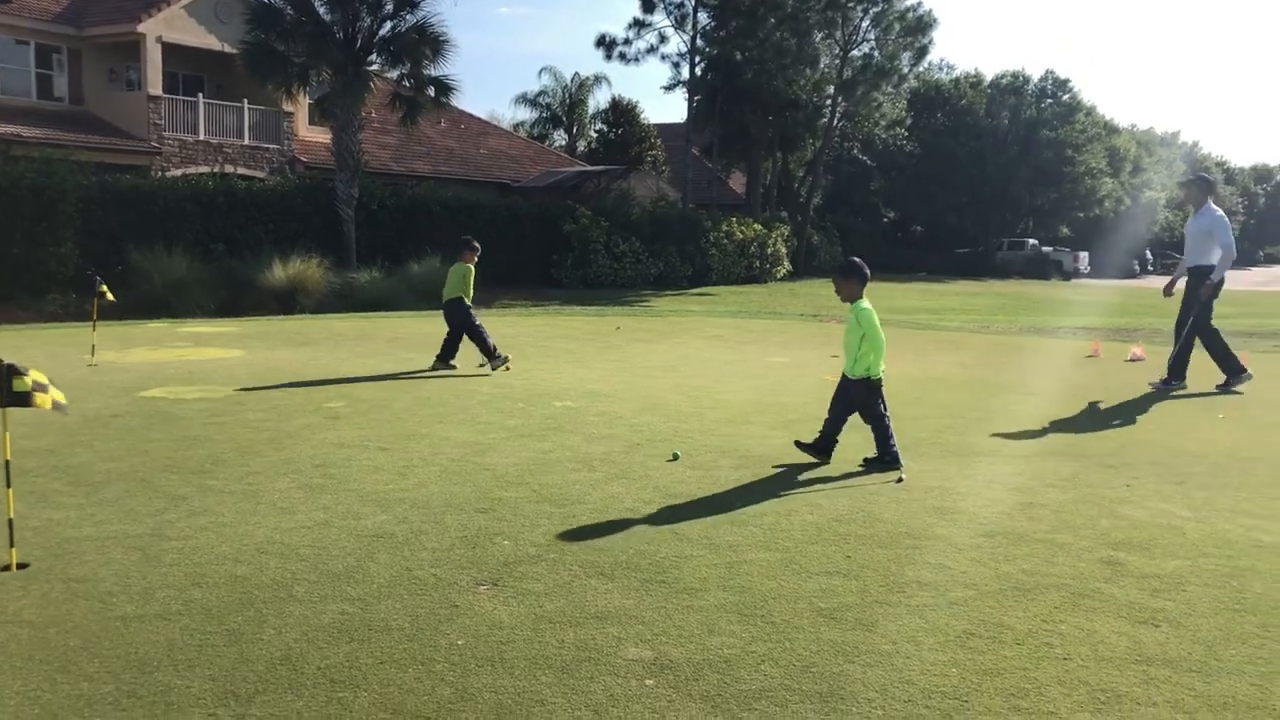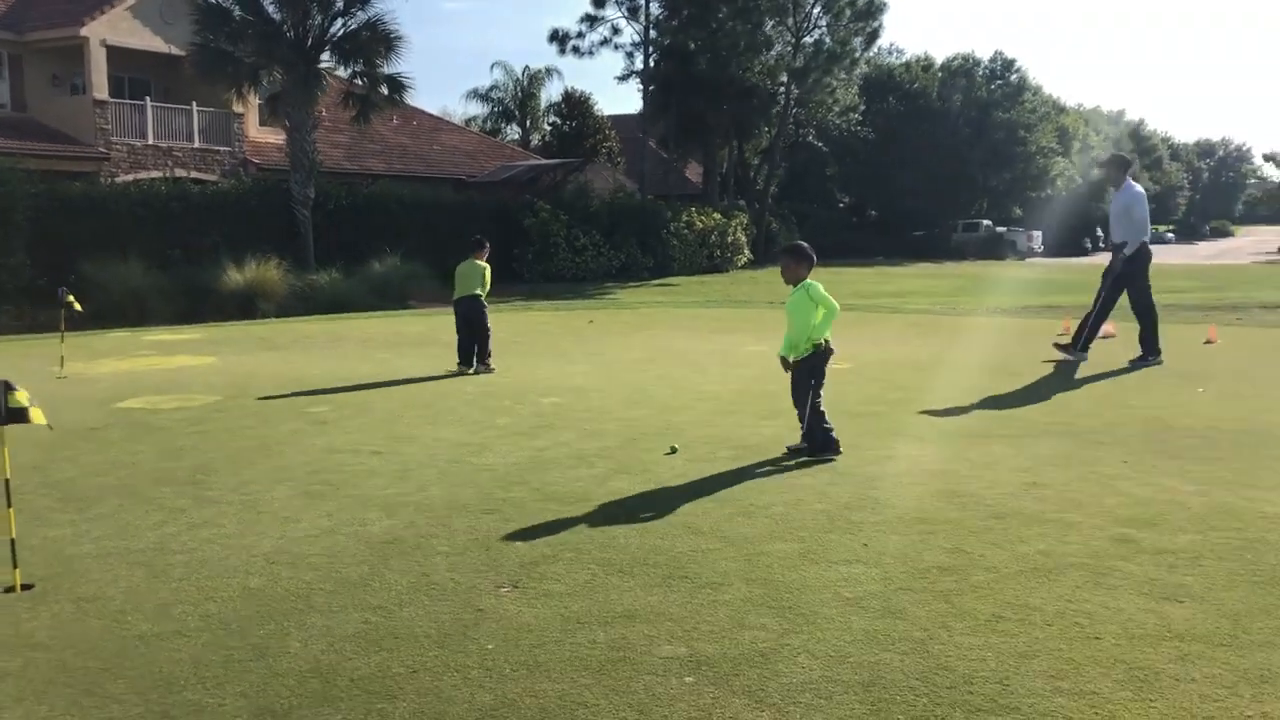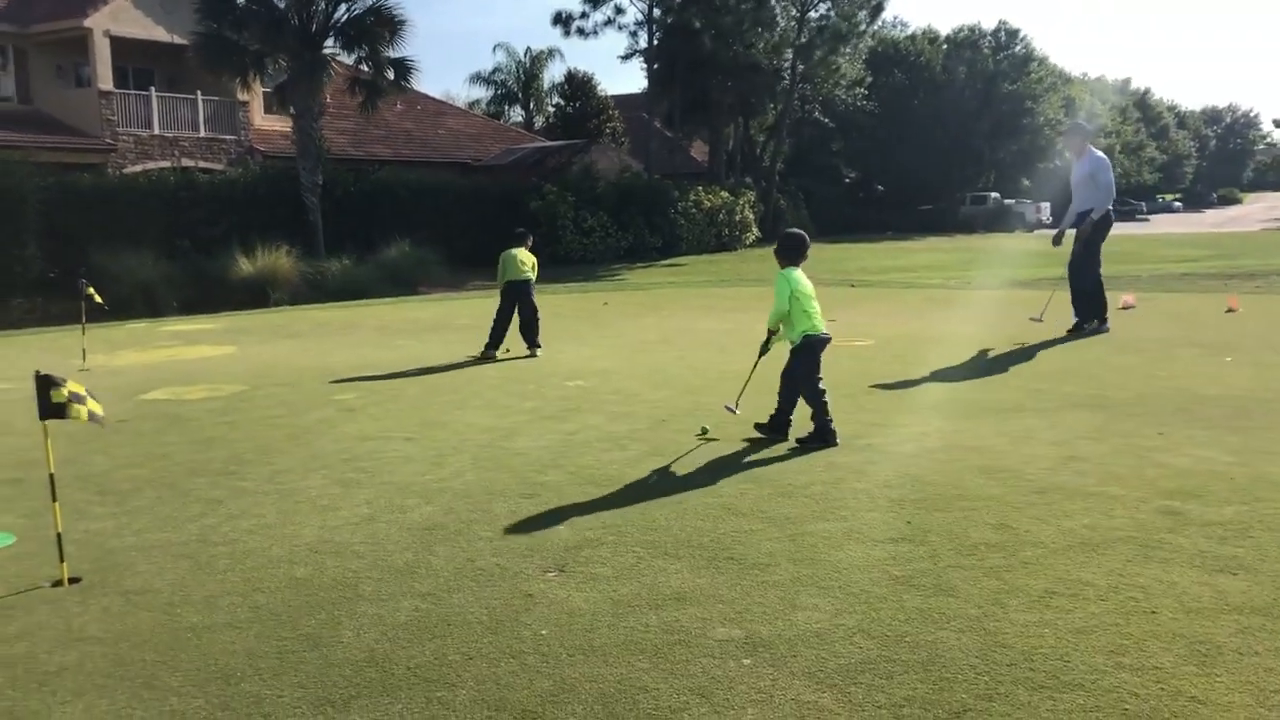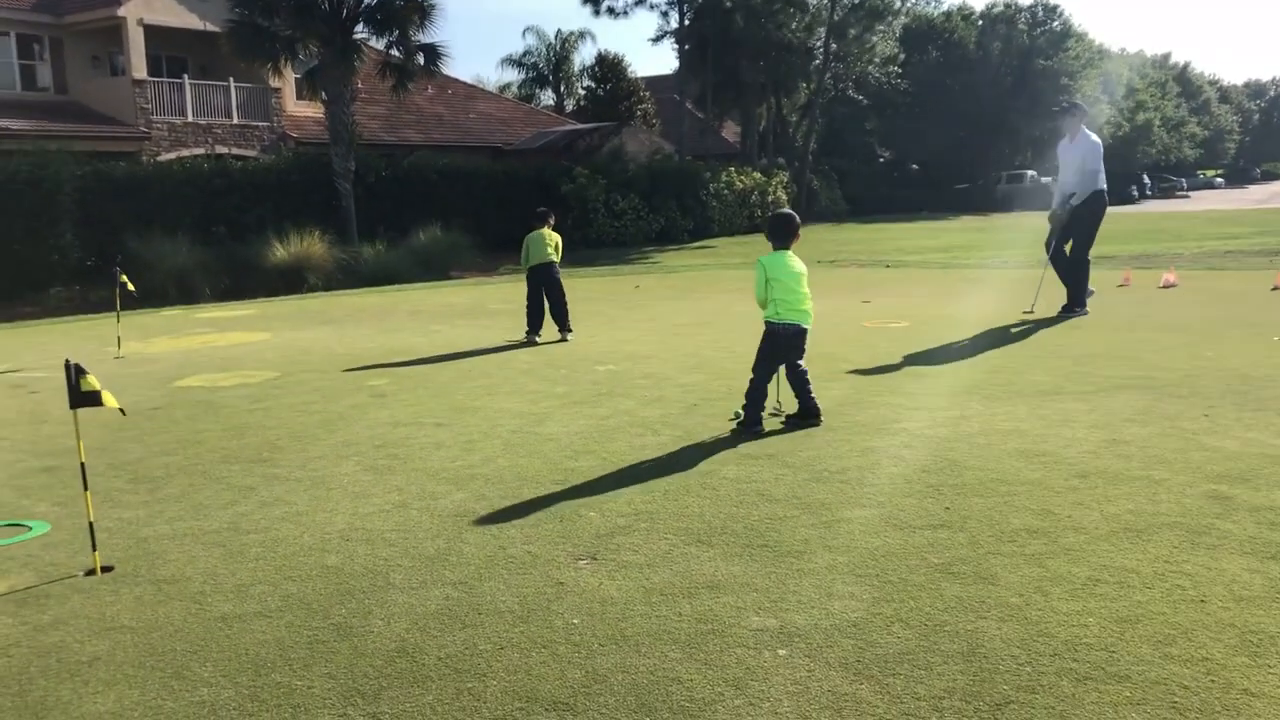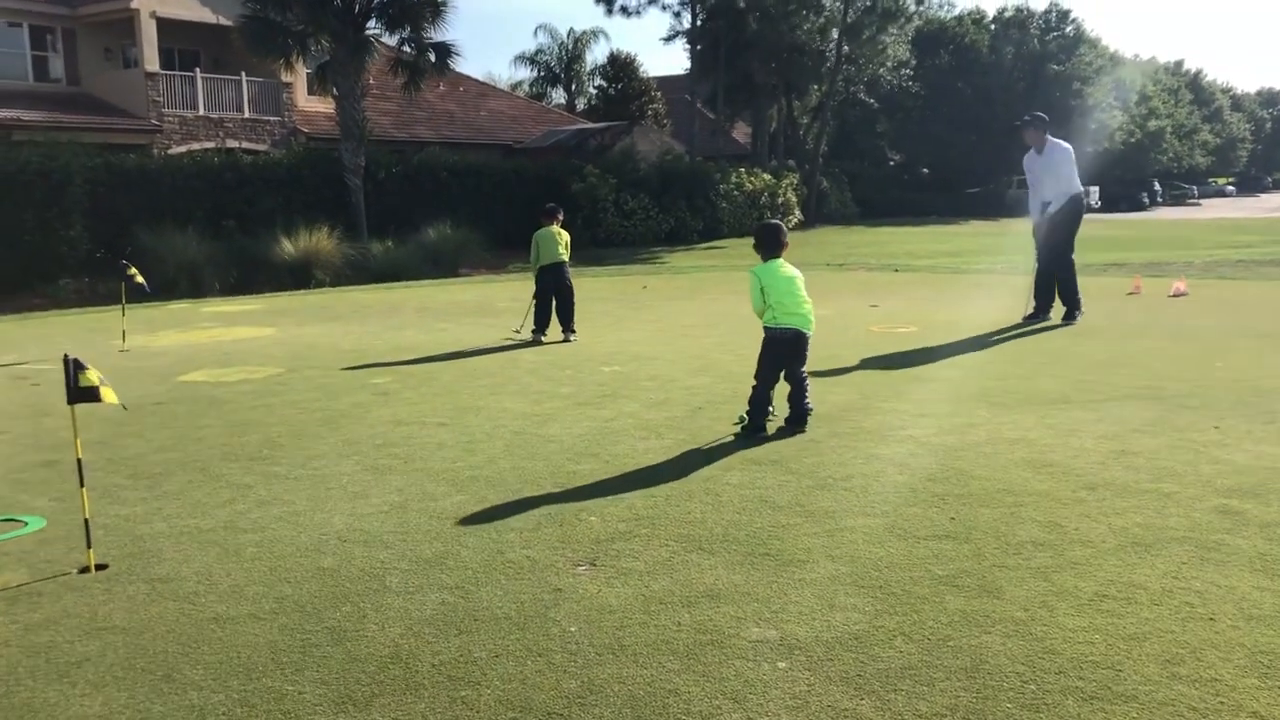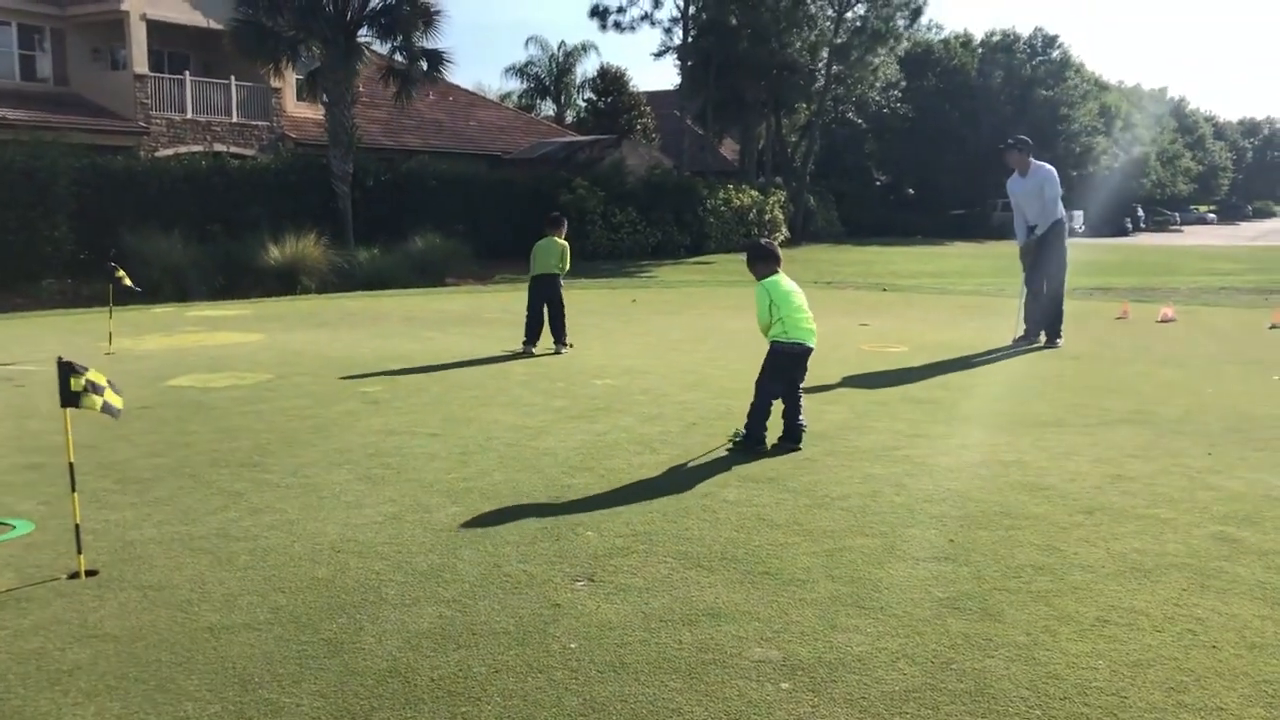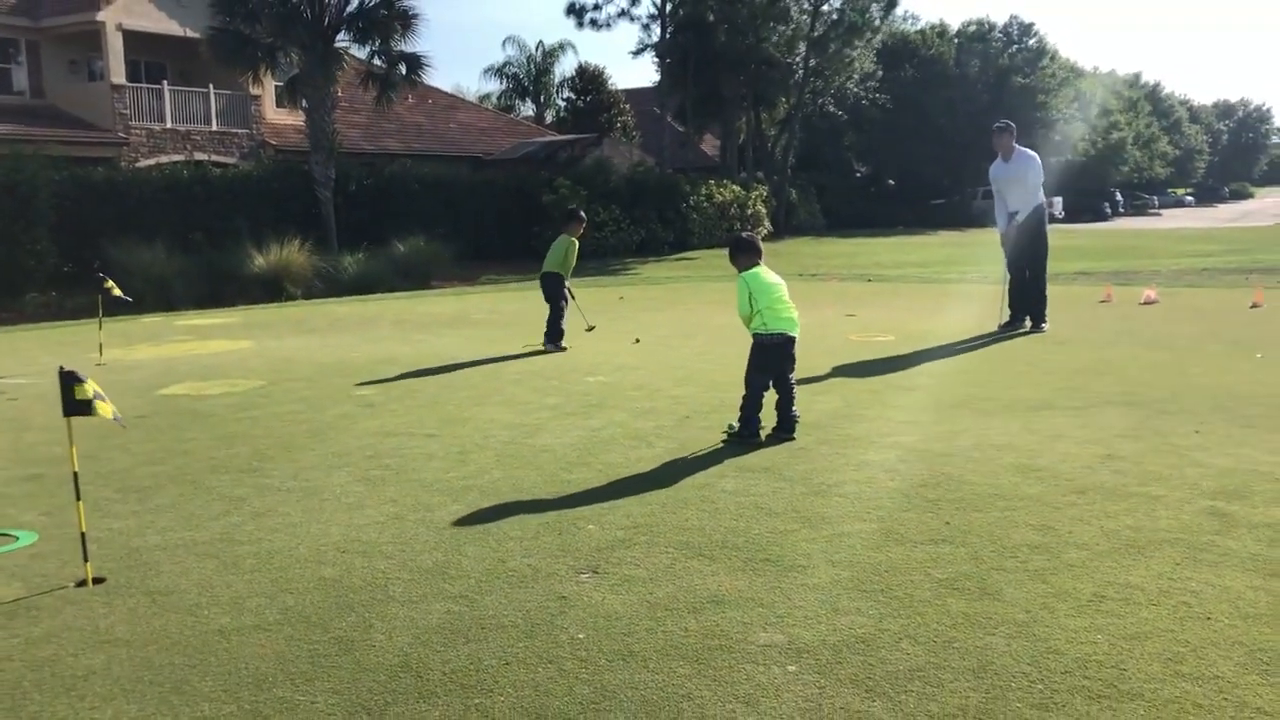
dt=0.5s
person 1, frame 1
left shoulder: (863, 311)
right shoulder: (855, 309)
left elbow: (878, 343)
left wrist: (875, 373)
left hip: (863, 377)
right hip: (851, 375)
left knee: (876, 417)
right knee: (836, 411)
left ankle: (889, 457)
right ankle: (822, 448)
person 1, frame 2
left shoulder: (811, 288)
right shoulder: (793, 296)
left elbow: (833, 309)
left wrist: (818, 337)
right wrist: (784, 354)
left hip: (814, 353)
right hip: (799, 356)
left knee: (809, 399)
right knee: (801, 400)
left ankle: (825, 442)
right ankle: (811, 442)
person 1, frame 3
left shoulder: (783, 277)
right shoulder: (802, 279)
left elbow: (782, 309)
left wrist: (771, 329)
right wrist: (772, 339)
left hip: (807, 339)
right hip: (811, 337)
left knee: (809, 386)
right knee: (789, 381)
left ankle: (825, 433)
right ankle: (779, 424)
person 1, frame 4
left shoulder: (764, 263)
right shoulder: (800, 265)
left elbow: (761, 297)
right elbow: (793, 296)
left hip: (778, 326)
right hip: (801, 325)
left knee: (761, 372)
right knee: (796, 368)
left ankle: (752, 419)
right ankle: (809, 412)
person 1, frame 5
left shoulder: (758, 273)
right shoulder: (795, 272)
left elbow: (759, 307)
right elbow: (798, 301)
left hip: (778, 331)
right hip: (803, 329)
left knee: (765, 379)
right knee: (797, 376)
left ankle: (756, 424)
right ankle: (798, 419)
person 1, frame 6
left shoulder: (765, 286)
right shoulder: (793, 285)
left elbow: (764, 320)
right elbow: (794, 316)
left wrist: (771, 336)
left hip: (784, 344)
right hip: (805, 343)
left knee: (764, 391)
right knee: (792, 391)
left ankle: (755, 439)
right ankle: (793, 436)
person 1, frame 7
left shoulder: (745, 279)
right shoulder: (775, 277)
left elbow: (745, 312)
right elbow: (781, 307)
left wrist: (753, 327)
left hip: (767, 336)
right hip: (789, 334)
left knee: (754, 384)
right knee: (785, 382)
left ankle: (748, 430)
right ankle: (786, 427)
person 2, frame 1
left shoulder: (1216, 217)
right shoulder: (1195, 216)
left elbow: (1229, 253)
left wrist: (1211, 281)
right wrist: (1174, 279)
left hip: (1207, 276)
right hip: (1196, 276)
left knee: (1187, 326)
right knee: (1202, 327)
left ankle: (1176, 377)
right ankle: (1235, 371)
person 2, frame 2
left shoulder: (1135, 193)
right shoulder: (1118, 194)
left elbow: (1143, 229)
left wrist: (1124, 255)
left hip: (1135, 254)
right hip: (1122, 253)
left knee: (1141, 304)
right knee: (1104, 300)
left ankle: (1152, 353)
right ankle: (1080, 346)
person 2, frame 3
left shoulder: (1098, 160)
right shoulder: (1078, 163)
left elbow: (1108, 194)
left wrist: (1091, 220)
right wrist: (1063, 228)
left hip: (1097, 220)
right hip: (1085, 221)
left knee: (1078, 268)
right knee: (1089, 269)
left ankle: (1087, 319)
right ankle: (1097, 319)
person 2, frame 4
left shoulder: (1092, 143)
right shoulder: (1063, 144)
left elbow: (1092, 180)
left wrist: (1069, 206)
right wrist: (1056, 208)
left hip: (1091, 201)
right hip: (1072, 203)
left knee: (1079, 253)
right knee: (1053, 246)
left ankle: (1077, 303)
right ankle: (1080, 290)
person 2, frame 5
left shoulder: (1062, 150)
right shoulder: (1028, 159)
left elbow: (1067, 186)
right elbow: (1034, 191)
left wrist: (1048, 215)
right wrist: (1036, 221)
left hip: (1070, 204)
right hip: (1049, 208)
left knee: (1062, 255)
right knee: (1044, 258)
left ankle: (1073, 307)
right ankle: (1042, 308)
person 2, frame 6
left shoulder: (1046, 172)
right shoulder: (1012, 183)
left elbow: (1052, 208)
right elbow: (1018, 215)
left wrist: (1035, 237)
right wrist: (1022, 244)
left hip: (1053, 228)
right hip: (1032, 232)
left knee: (1054, 282)
right knee: (1032, 284)
left ankle: (1054, 333)
right ankle: (1032, 331)
person 2, frame 7
left shoulder: (1029, 159)
right shoulder: (995, 169)
left elbow: (1033, 193)
right elbow: (999, 201)
left wrist: (1016, 223)
right wrist: (1003, 230)
left hip: (1033, 215)
right hip: (1012, 220)
left knee: (1036, 269)
right knee: (1015, 271)
left ankle: (1039, 318)
right ankle: (1017, 317)
